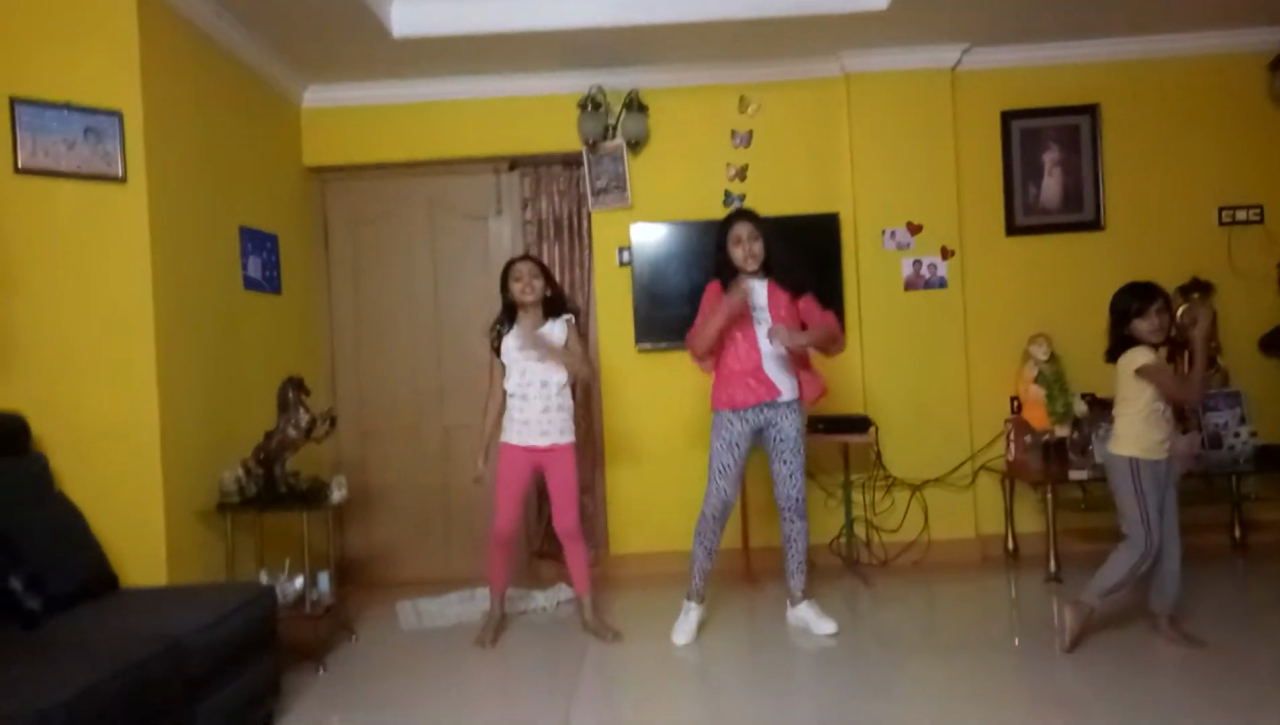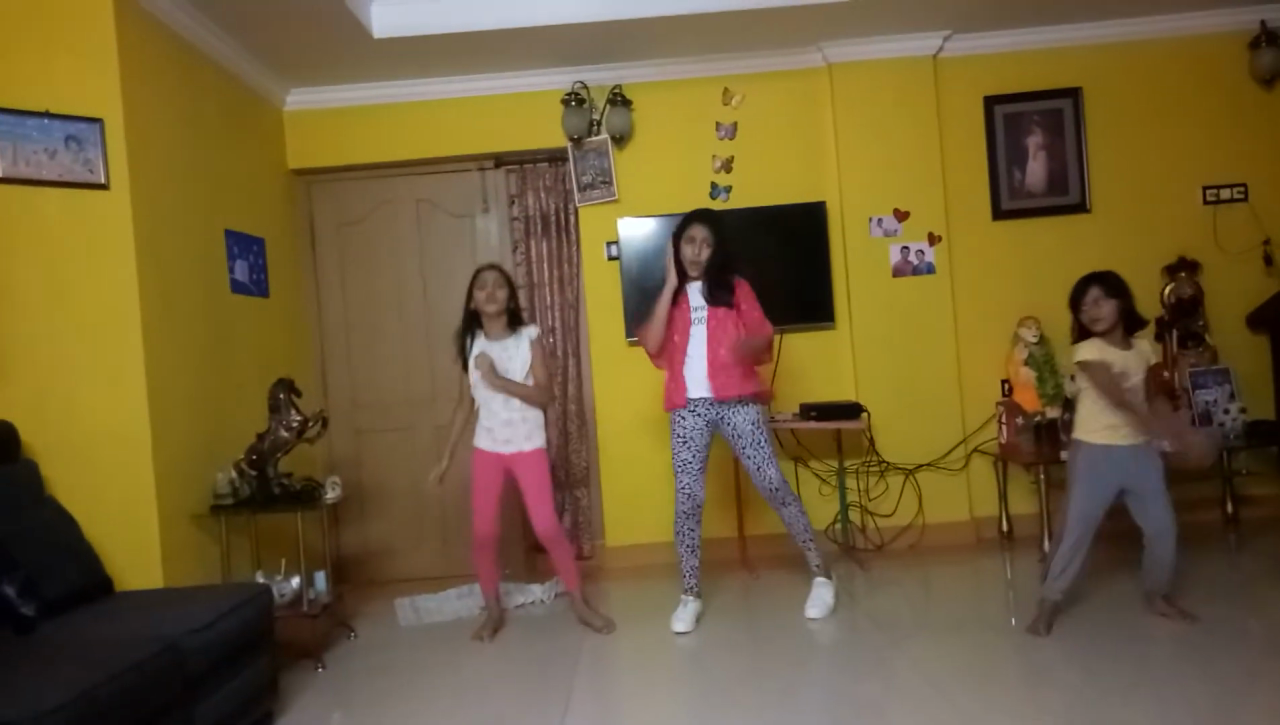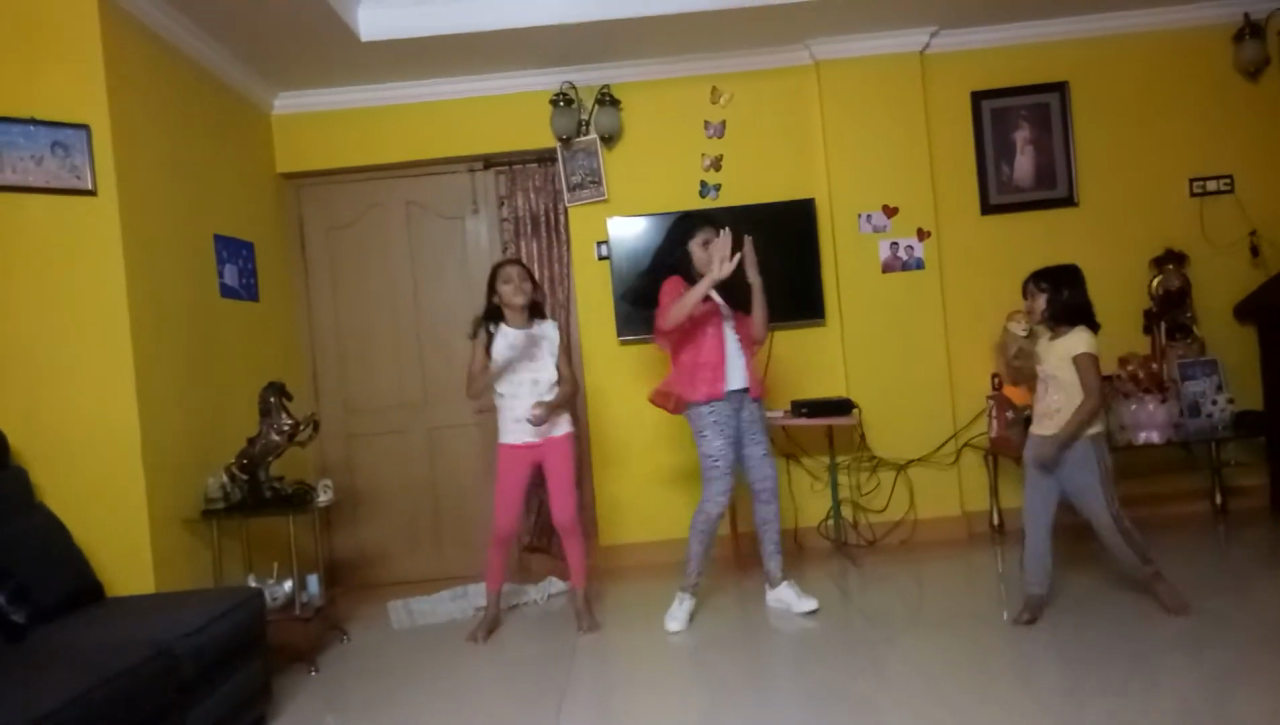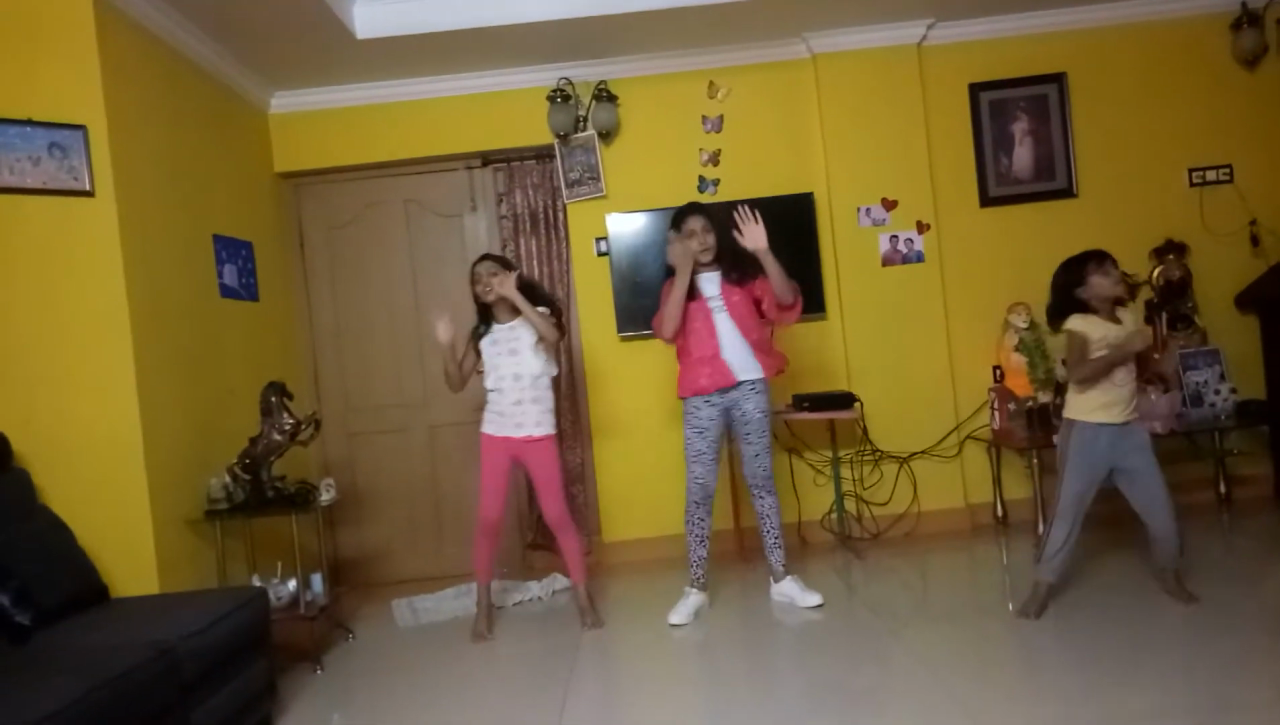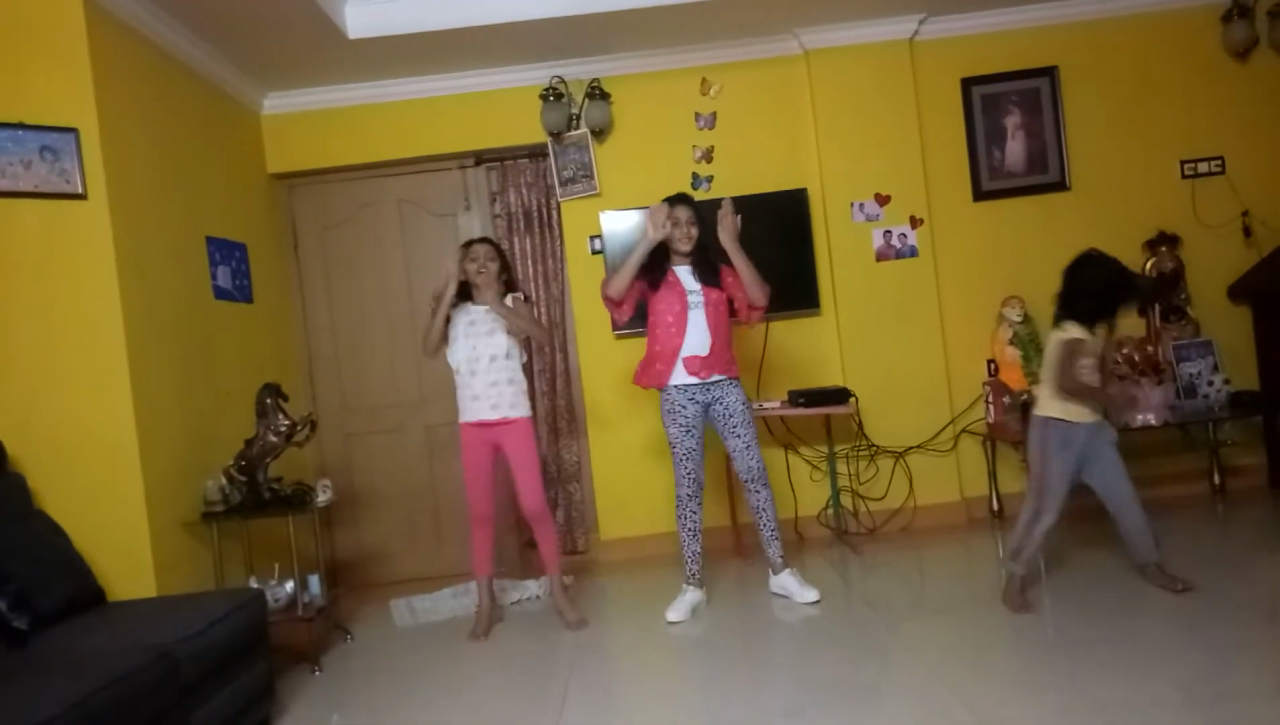
dt=0.4s
person 1, frame 1
left shoulder: (787, 291)
right shoulder: (719, 291)
left elbow: (831, 335)
right elbow: (697, 349)
left wrist: (801, 338)
right wrist: (725, 310)
left hip: (785, 405)
right hip: (736, 408)
left knee: (793, 500)
right knee: (718, 502)
left ankle: (799, 602)
right ankle: (693, 603)
person 1, frame 2
left shoulder: (734, 289)
right shoulder: (671, 298)
left elbow: (763, 337)
right elbow: (653, 347)
left wrist: (750, 344)
right wrist: (672, 284)
left hip: (737, 401)
right hip: (688, 407)
left knee: (774, 486)
right knee: (687, 500)
left ankle: (820, 573)
right ankle: (691, 595)
person 1, frame 3
left shoulder: (724, 294)
right shoulder: (674, 287)
left elbow: (756, 336)
right elbow: (670, 322)
left wrist: (753, 280)
right wrist: (713, 276)
left hip: (744, 398)
right hip: (707, 402)
left knee: (766, 484)
right knee: (717, 496)
left ankle: (776, 583)
right ankle: (687, 592)
person 1, frame 4
left shoulder: (743, 273)
right shoulder: (680, 286)
left elbow: (788, 301)
right elbow: (667, 332)
left wrist: (764, 253)
right wrist: (682, 272)
left hip: (749, 387)
right hip: (702, 395)
left knee: (761, 479)
right knee: (699, 488)
left ankle: (781, 578)
right ankle: (696, 588)
person 1, frame 5
left shoulder: (716, 269)
right shoulder: (652, 274)
left elbow: (759, 301)
right elbow: (613, 295)
left wrist: (732, 246)
right wrist: (647, 242)
left hip: (723, 385)
right hip: (678, 391)
left knee: (754, 472)
right knee: (688, 485)
left ankle: (780, 571)
right ankle: (693, 586)
person 2, frame 1
left shoulder: (563, 326)
right shoulder: (502, 335)
left elbow: (582, 370)
right elbow: (496, 395)
left wrist: (544, 344)
right wrist: (482, 450)
left hip: (559, 442)
right hip: (515, 444)
left knee: (568, 527)
right knee: (504, 529)
left ankle: (589, 612)
right ankle: (496, 613)
person 2, frame 2
left shoulder: (529, 339)
right shoulder: (470, 344)
left elbow: (544, 394)
right elbow: (467, 404)
left wrist: (501, 380)
right wrist: (446, 456)
left hip: (529, 446)
right hip: (487, 449)
left knee: (547, 528)
right knee: (484, 533)
left ankle: (579, 602)
right ankle: (493, 610)
person 2, frame 3
left shoulder: (550, 331)
right shoulder: (488, 335)
left elbow: (571, 384)
right elbow: (473, 389)
left wrist: (552, 406)
right wrist: (511, 358)
left hip: (556, 435)
right hip: (514, 441)
left knee: (566, 519)
right knee: (503, 528)
left ankle: (581, 600)
right ankle: (492, 608)
person 2, frame 4
left shoulder: (535, 317)
right shoulder: (483, 333)
left elbow: (553, 337)
right elbow: (457, 382)
left wrist: (517, 297)
right wrist: (447, 345)
left hip: (537, 433)
right hip: (494, 435)
left knee: (557, 515)
right knee: (488, 519)
left ankle: (584, 597)
right ankle: (485, 604)
person 2, frame 5
left shoulder: (512, 302)
right shoulder: (455, 311)
left elbow: (537, 335)
right elbow: (430, 347)
left wrist: (500, 303)
right wrist: (448, 290)
left hip: (515, 417)
right hip: (473, 423)
left knee: (533, 505)
right knee: (480, 512)
left ankle: (557, 591)
right ankle: (487, 603)
person 3, frame 1
left shoulder: (1152, 360)
right shoulder: (1138, 358)
right elbow: (1190, 394)
right wrist: (1200, 342)
left hip: (1159, 462)
right hip: (1132, 462)
left knee: (1167, 544)
right knee: (1143, 544)
left ankle: (1162, 616)
right ankle: (1082, 605)
person 3, frame 2
left shoulder: (1141, 346)
right shoulder: (1090, 352)
right elbow: (1124, 400)
left wrist: (1160, 434)
right wrist: (1170, 432)
left hip: (1137, 451)
right hip: (1093, 451)
left knee: (1162, 526)
right knee: (1077, 530)
left ankle: (1158, 595)
right ankle: (1049, 601)
person 3, frame 3
left shoulder: (1080, 339)
right shoulder: (1044, 341)
left elbow: (1093, 398)
right elbow: (1035, 387)
left wrist: (1059, 441)
left hip: (1079, 445)
right hip: (1040, 444)
left knee: (1108, 520)
right knee: (1035, 521)
left ankle: (1153, 578)
right ankle: (1035, 595)
person 3, frame 4
left shoulder: (1128, 321)
right shoulder: (1077, 324)
right elbow: (1078, 375)
left wrist: (1140, 350)
right wrist: (1122, 347)
left hip: (1126, 429)
right hip: (1087, 428)
left knee: (1159, 505)
right knee: (1069, 507)
left ankle: (1169, 572)
right ankle: (1044, 583)
person 3, frame 5
left shoulder: (1079, 329)
right shoulder: (1076, 334)
right elbow: (1065, 382)
right wrist: (1101, 396)
left hip: (1090, 429)
right hip: (1055, 427)
left knee: (1124, 499)
right knee: (1046, 505)
left ankle: (1150, 565)
right ankle: (1015, 576)
